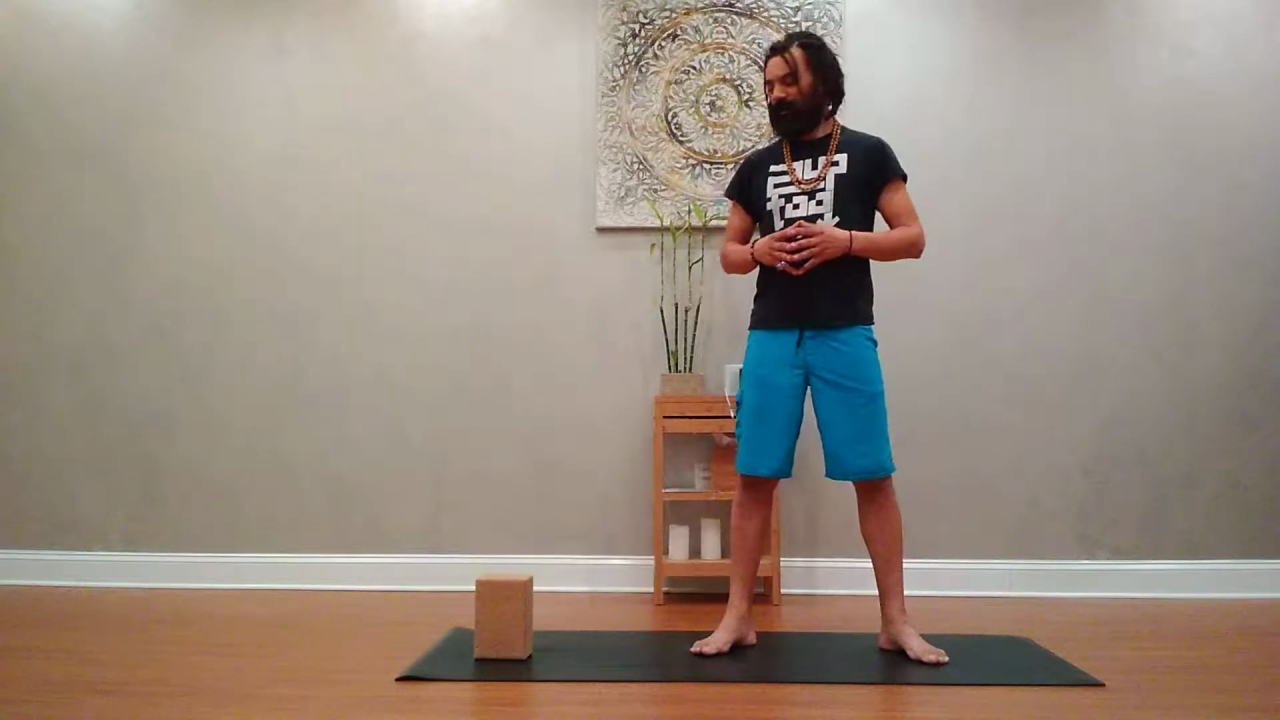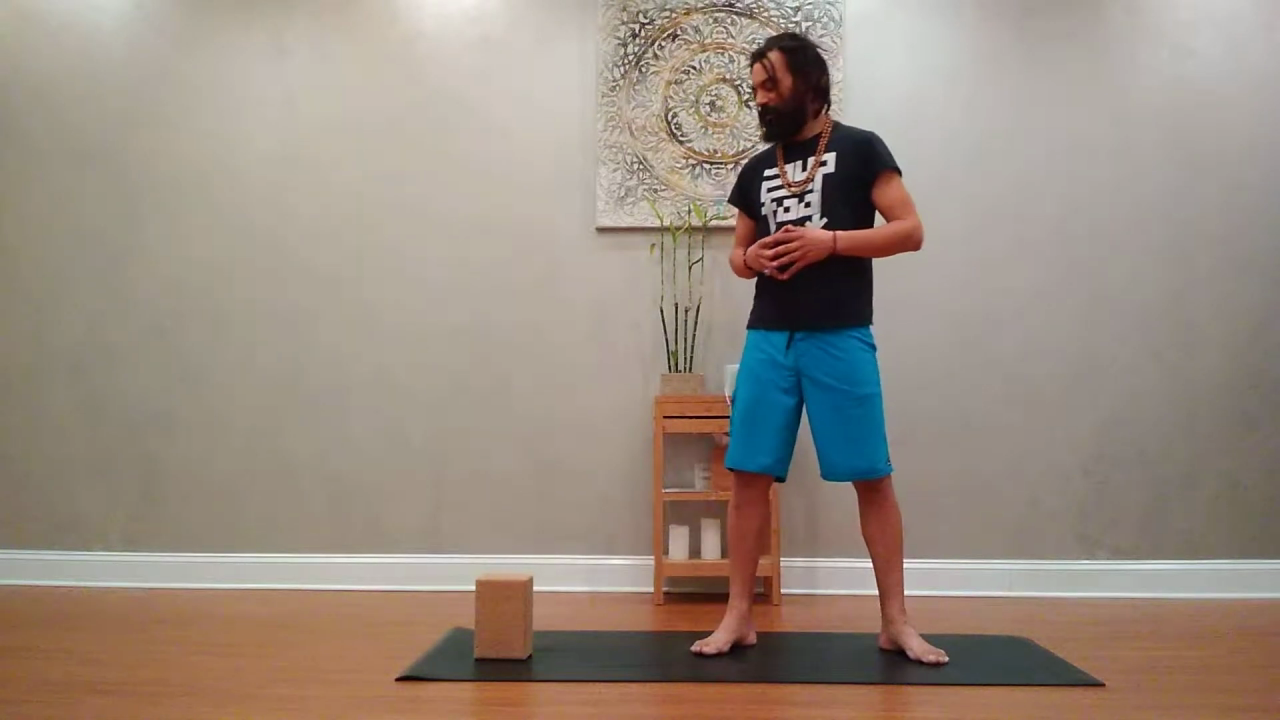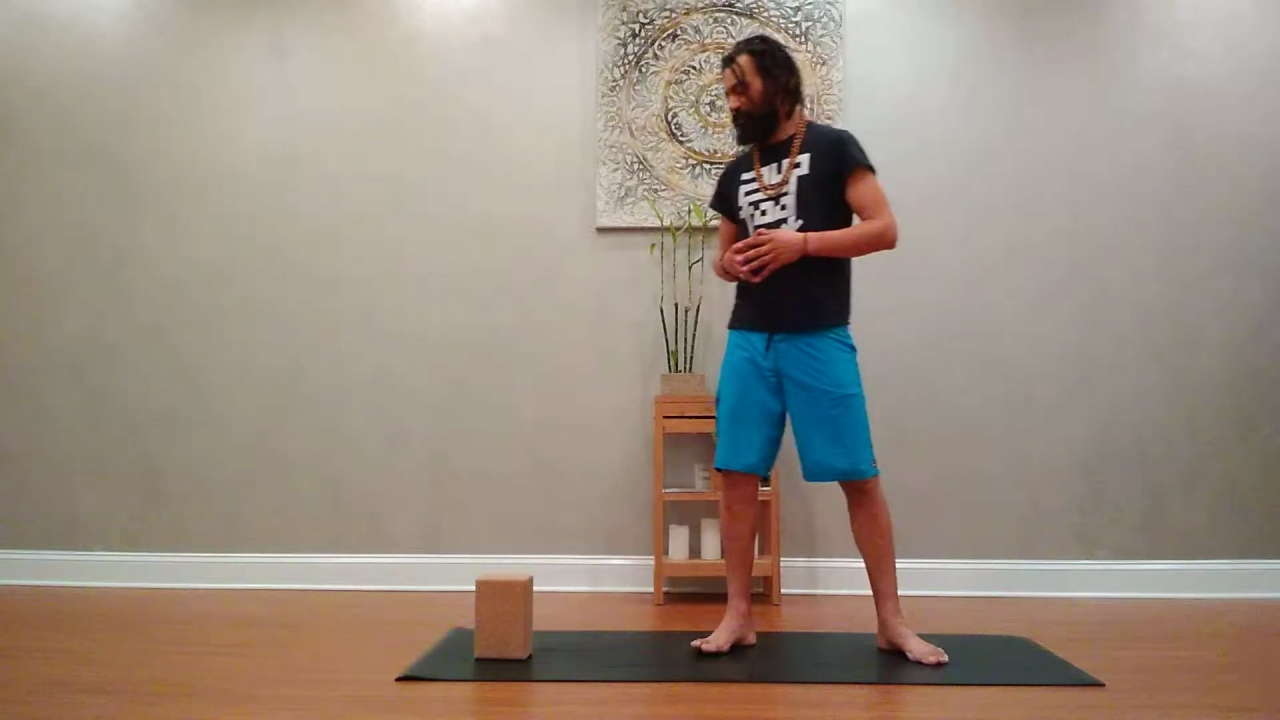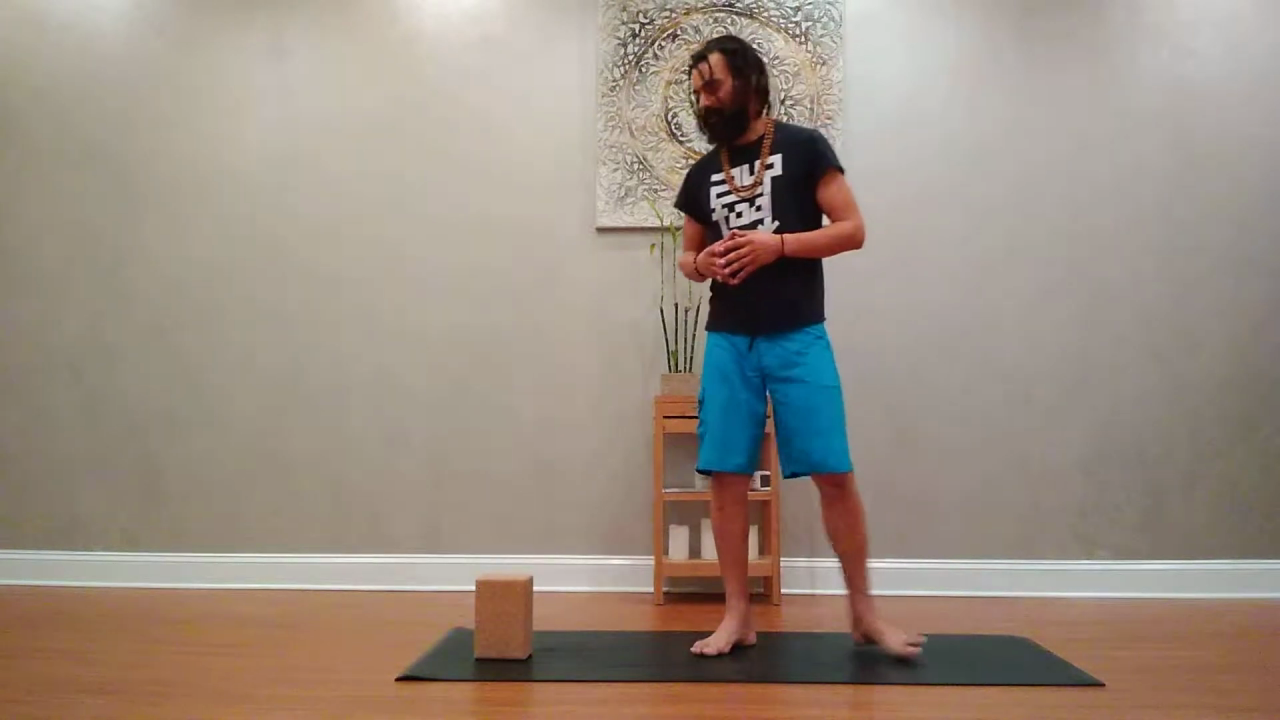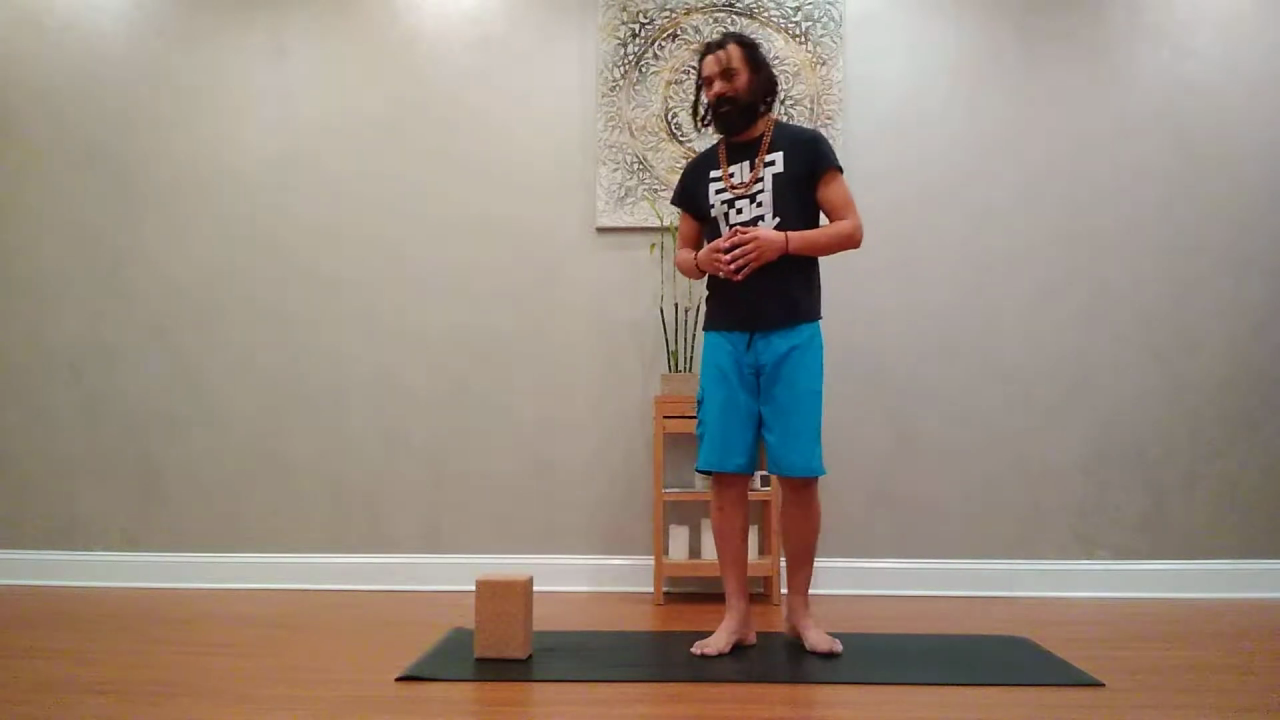
dt=0.3s
person 1, frame 1
left shoulder: (869, 153)
right shoulder: (758, 166)
left elbow: (913, 238)
right elbow: (728, 253)
left wrist: (843, 240)
right wrist: (760, 251)
left hip: (846, 336)
right hip: (771, 338)
left knee: (873, 477)
right knee: (755, 477)
left ankle: (895, 621)
right ankle: (738, 616)
person 1, frame 2
left shoulder: (860, 148)
right shoulder: (757, 168)
left elbow: (910, 231)
right elbow: (736, 253)
left wrist: (828, 241)
right wrist: (753, 257)
left hip: (841, 338)
right hip: (768, 339)
left knee: (871, 478)
right knee: (749, 475)
left ankle: (895, 620)
right ankle: (738, 616)
person 1, frame 3
left shoulder: (834, 147)
right shoulder: (736, 171)
left elbow: (884, 230)
left wrist: (801, 242)
right wrist: (730, 261)
left hip: (820, 339)
right hip: (749, 341)
left knee: (858, 478)
right knee: (737, 475)
left ankle: (891, 620)
right ankle: (738, 615)
person 1, frame 4
left shoulder: (804, 147)
right shoulder: (702, 172)
left elbow: (852, 229)
right elbow: (688, 256)
left wrist: (778, 244)
right wrist: (702, 263)
left hip: (798, 337)
right hip: (728, 341)
left knee: (833, 473)
right knee: (726, 476)
left ankle: (862, 609)
right ankle: (737, 615)
person 1, frame 5
left shoulder: (804, 147)
right shoulder: (700, 170)
left elbow: (850, 229)
right elbow: (682, 254)
left wrist: (779, 241)
right wrist: (704, 259)
left hip: (793, 334)
right hip: (725, 337)
left knee: (799, 475)
right knee: (726, 475)
left ankle: (799, 610)
right ankle: (736, 614)
